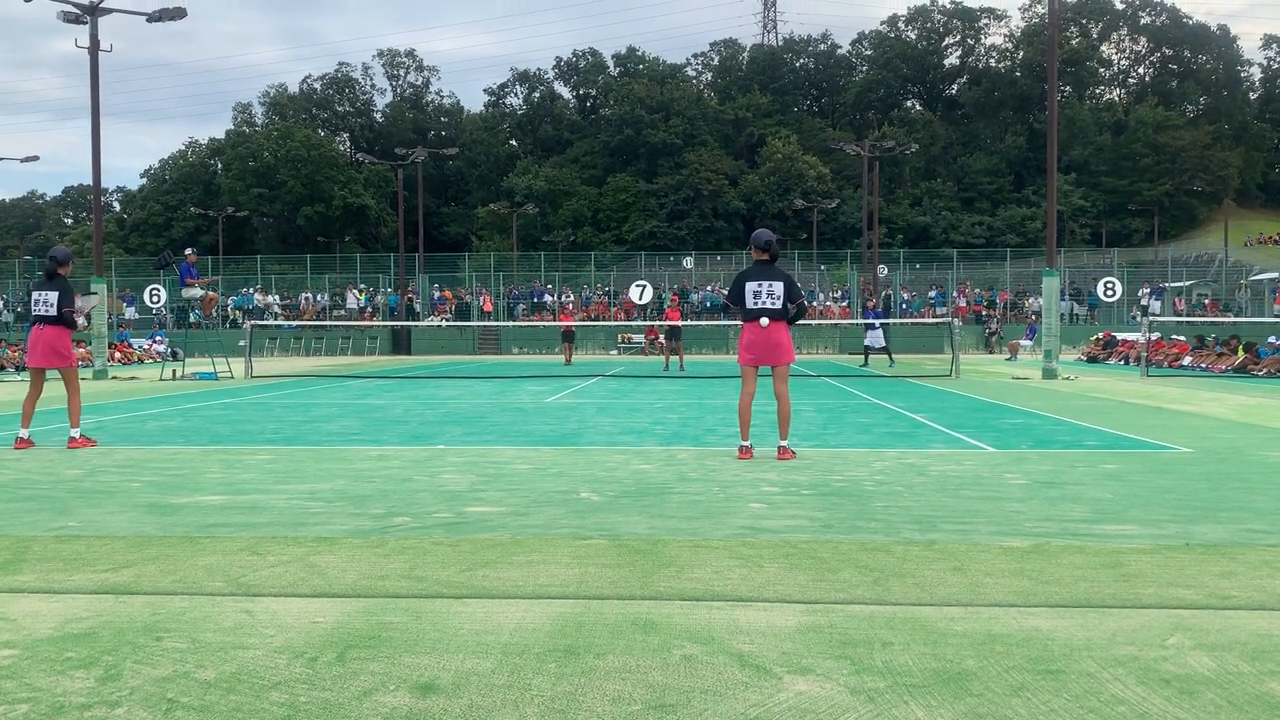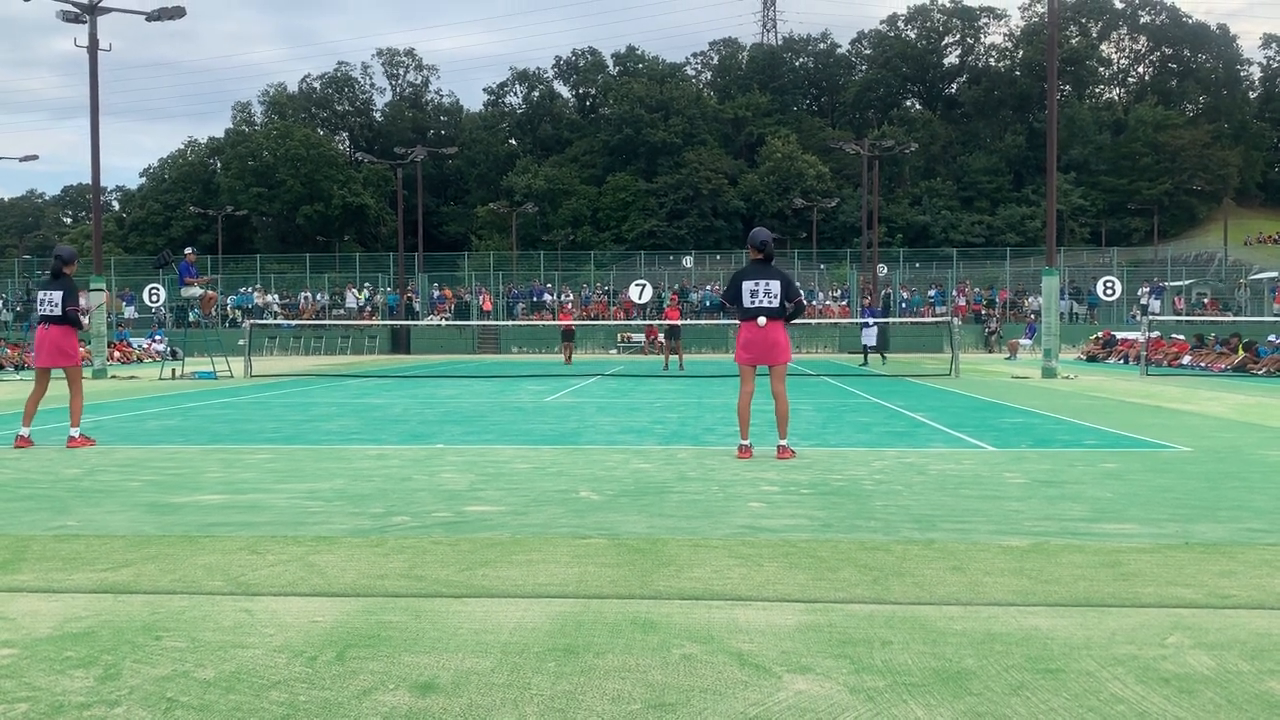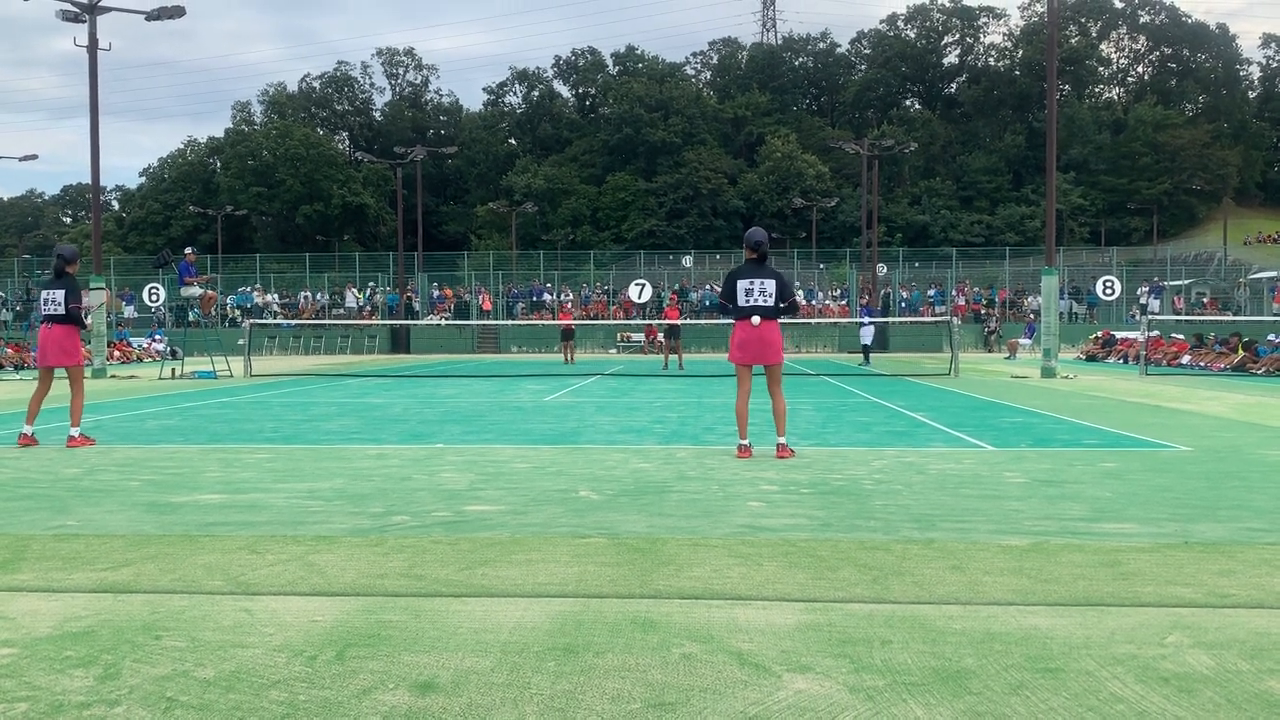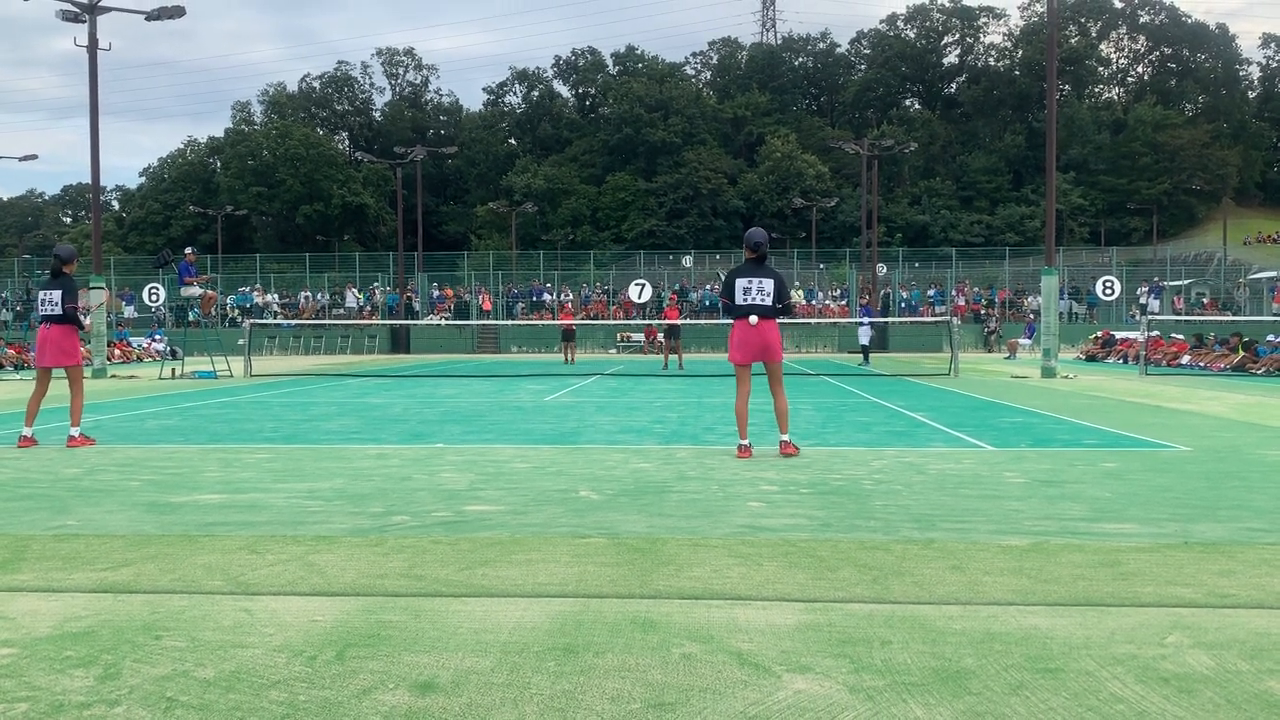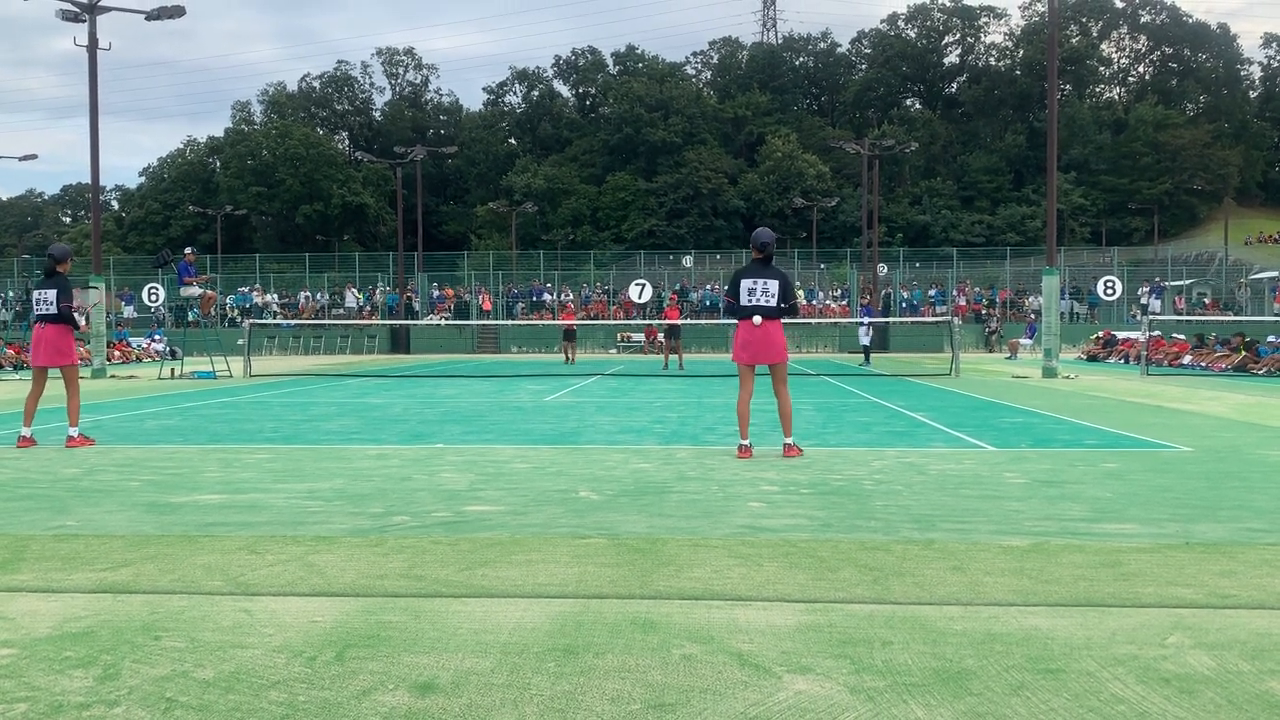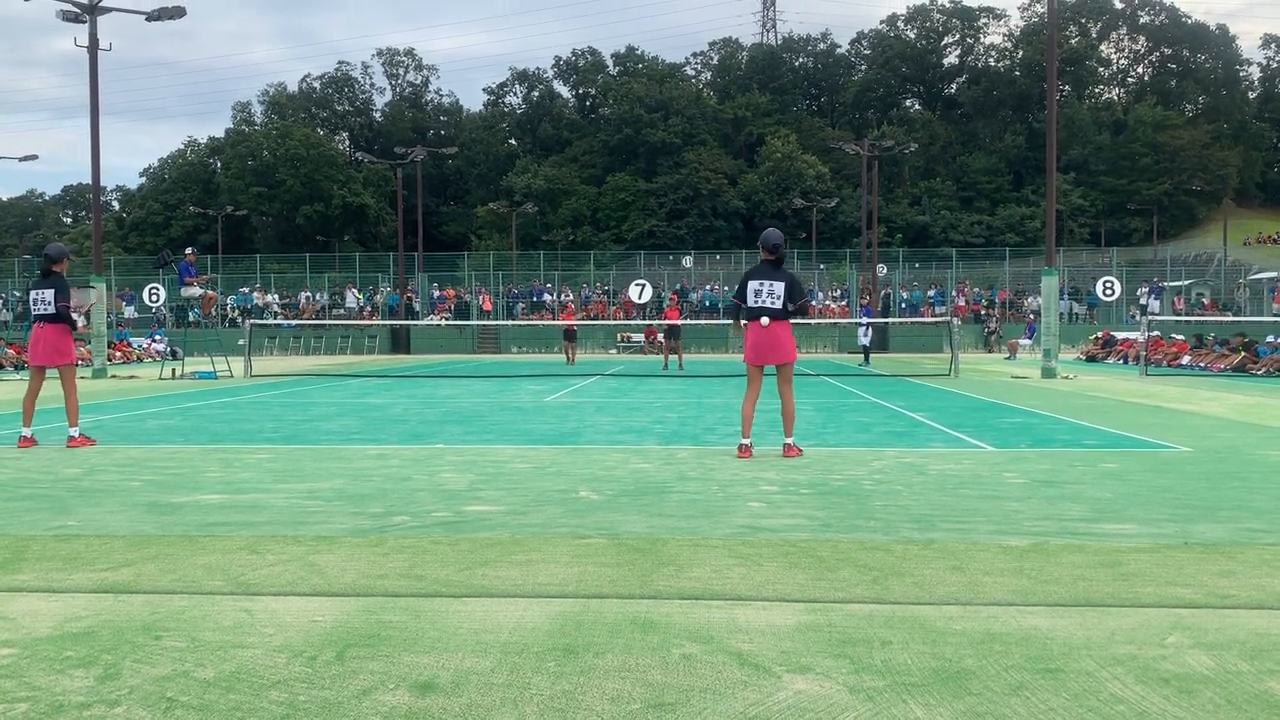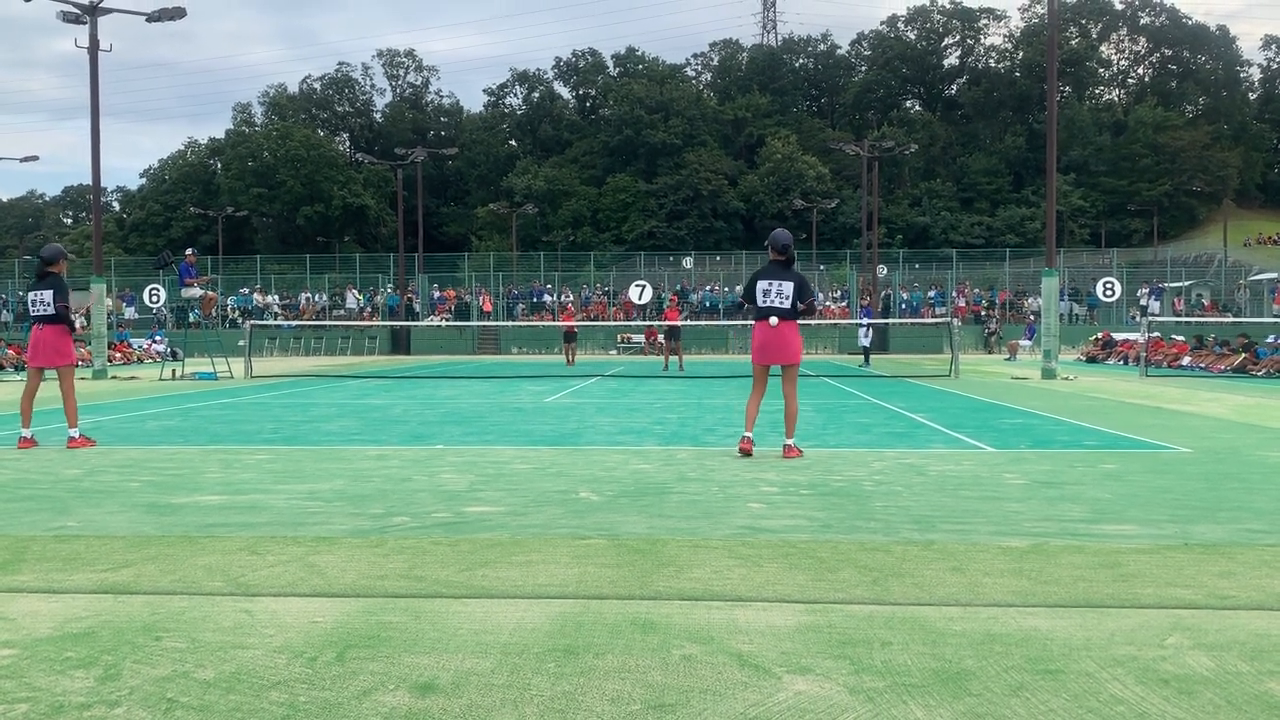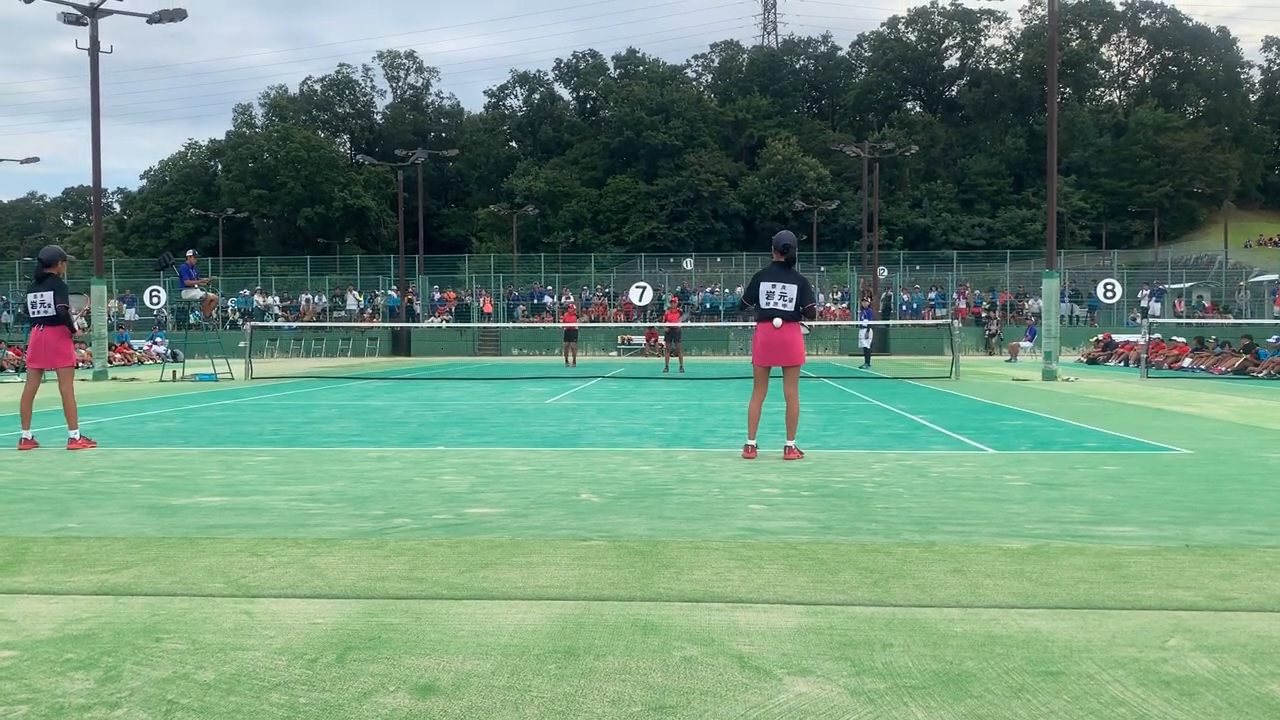
dt=0.2s
person 1, frame 1
left shoulder: (744, 276)
right shoulder: (784, 277)
left elbow: (728, 307)
right elbow: (802, 308)
right wrist: (786, 322)
left hip: (751, 335)
right hip: (778, 335)
left knee: (747, 392)
right knee: (782, 392)
left ankle: (745, 446)
right ankle: (783, 446)
person 1, frame 2
left shoulder: (740, 275)
right shoulder: (780, 275)
left elbow: (725, 306)
right elbow: (800, 306)
right wrist: (784, 319)
left hip: (749, 334)
right hip: (775, 334)
left knee: (746, 391)
right knee: (779, 391)
left ankle: (744, 445)
right ankle: (783, 445)
person 1, frame 3
left shoulder: (735, 274)
right shoulder: (775, 275)
left elbow: (723, 308)
right elbow: (793, 307)
left hip: (743, 333)
right hip: (770, 333)
left knee: (743, 391)
right knee: (776, 391)
left ankle: (744, 444)
right ankle: (782, 444)
person 1, frame 4
left shoulder: (734, 274)
right shoulder: (774, 275)
left elbow: (726, 309)
right elbow: (788, 309)
left hip: (742, 333)
right hip: (768, 332)
left knee: (743, 391)
right knee: (778, 390)
left ankle: (744, 444)
right ankle: (785, 441)
person 1, frame 5
left shoulder: (740, 274)
right shoulder: (780, 276)
left elbow: (729, 309)
right elbow: (794, 309)
left hip: (746, 333)
right hip: (773, 333)
left knee: (745, 391)
right knee: (781, 391)
left ankle: (744, 445)
right ankle: (789, 444)
person 1, frame 6
left shoulder: (749, 275)
right shoulder: (788, 277)
left elbow: (736, 308)
right elbow: (804, 309)
left wrist: (736, 322)
left hip: (755, 333)
right hip: (781, 333)
left knee: (751, 391)
right knee: (786, 391)
left ankle: (745, 444)
right ankle: (789, 444)
person 1, frame 7
left shoulder: (758, 275)
right shoulder: (797, 278)
left elbow: (741, 305)
right elbow: (811, 309)
right wrist: (797, 312)
left hip: (762, 333)
right hip: (788, 334)
left knee: (757, 390)
right knee: (790, 392)
left ankle: (747, 437)
right ankle: (789, 445)
person 1, frame 8
left shoulder: (760, 276)
right shoulder: (800, 280)
left elbow: (744, 306)
right elbow: (811, 314)
left hip: (764, 334)
right hip: (790, 335)
left knee: (758, 393)
right knee: (791, 393)
left ankle: (750, 444)
right ankle: (790, 447)
person 2, frame 1
left shoulder: (37, 285)
right shoulder: (64, 285)
left elbow: (35, 313)
right elbow: (66, 316)
right wrist: (75, 325)
left hip: (36, 335)
right hip: (57, 336)
left knee: (34, 390)
right knee: (73, 389)
left ankle: (22, 436)
right ankle: (75, 436)
person 2, frame 2
left shoulder: (44, 284)
right shoulder: (69, 284)
left elbow: (43, 312)
right elbow: (71, 315)
left wrist: (77, 312)
right wrist: (81, 324)
left hip: (42, 334)
right hip: (63, 335)
left knee: (39, 389)
right knee: (76, 389)
left ankle: (23, 435)
right ankle: (75, 436)
person 2, frame 3
left shoulder: (47, 284)
right shoulder: (71, 283)
left elbow: (45, 311)
right elbow: (73, 313)
left wrist: (78, 312)
right wrist: (84, 325)
left hip: (46, 333)
right hip: (66, 334)
left knee: (42, 388)
right knee: (77, 388)
left ankle: (26, 433)
right ankle: (75, 435)
person 2, frame 4
left shoulder: (44, 284)
right shoulder: (68, 283)
left elbow: (43, 312)
right elbow: (70, 312)
right wrist: (82, 326)
left hip: (44, 333)
right hip: (64, 335)
left knee: (39, 389)
right knee: (76, 388)
left ankle: (26, 434)
right ankle: (75, 435)
person 2, frame 5
left shoulder: (38, 284)
right shoulder: (63, 282)
left elbow: (39, 311)
right elbow: (65, 312)
right wrist: (78, 326)
left hip: (39, 333)
right hip: (59, 334)
left knee: (36, 389)
right knee: (72, 389)
left ankle: (25, 435)
right ankle: (73, 435)
person 2, frame 6
left shoulder: (35, 284)
right shoulder: (60, 282)
left elbow: (37, 311)
right elbow: (62, 311)
right wrist: (75, 326)
left hip: (37, 333)
right hip: (58, 334)
left knee: (33, 388)
right knee: (69, 388)
left ankle: (25, 435)
right ankle: (74, 435)
person 2, frame 7
left shoulder: (33, 285)
right shoulder: (58, 283)
left elbow: (33, 313)
right elbow: (61, 311)
left wrist: (67, 314)
right wrist: (73, 327)
left hip: (37, 334)
right hip: (57, 334)
left knee: (30, 388)
right knee: (67, 389)
left ankle: (25, 436)
right ankle: (74, 436)
person 2, frame 8
left shoulder: (32, 287)
right shoulder: (58, 284)
left elbow: (31, 316)
right elbow: (62, 312)
right wrist: (73, 329)
left hip: (37, 335)
right hip: (57, 336)
left knee: (29, 390)
right knee: (66, 390)
left ankle: (25, 437)
right ankle: (74, 437)
